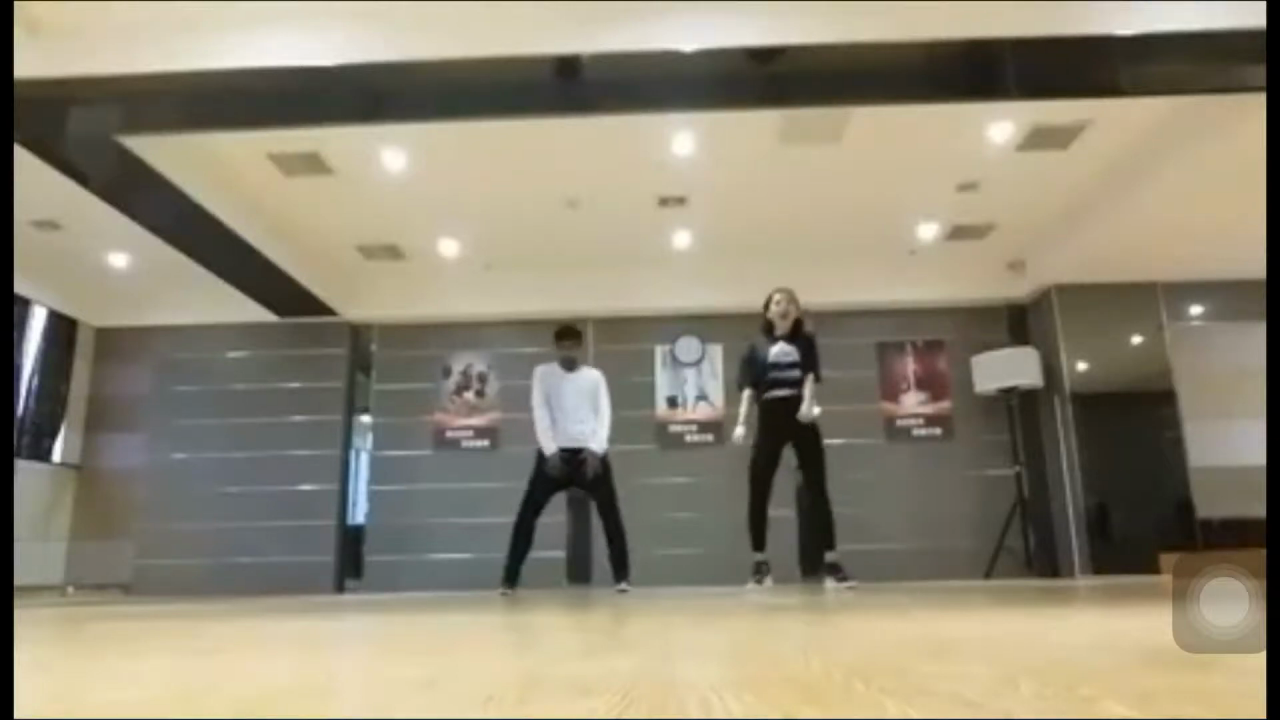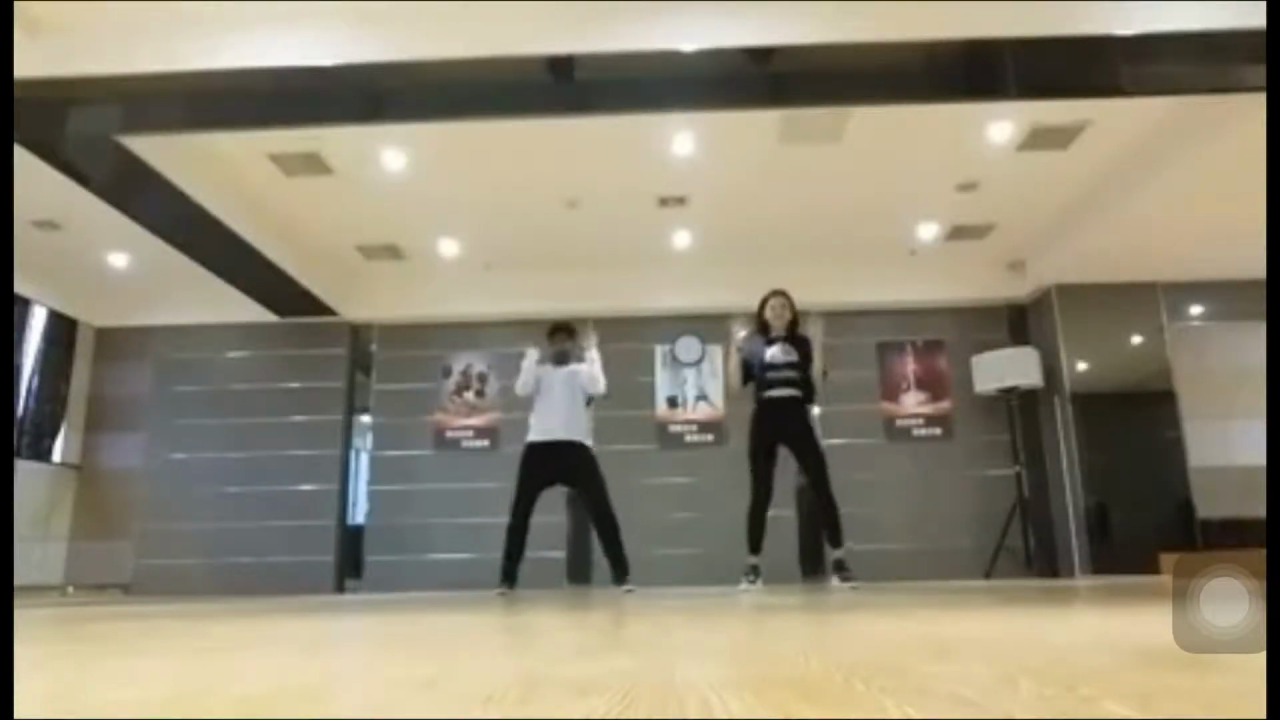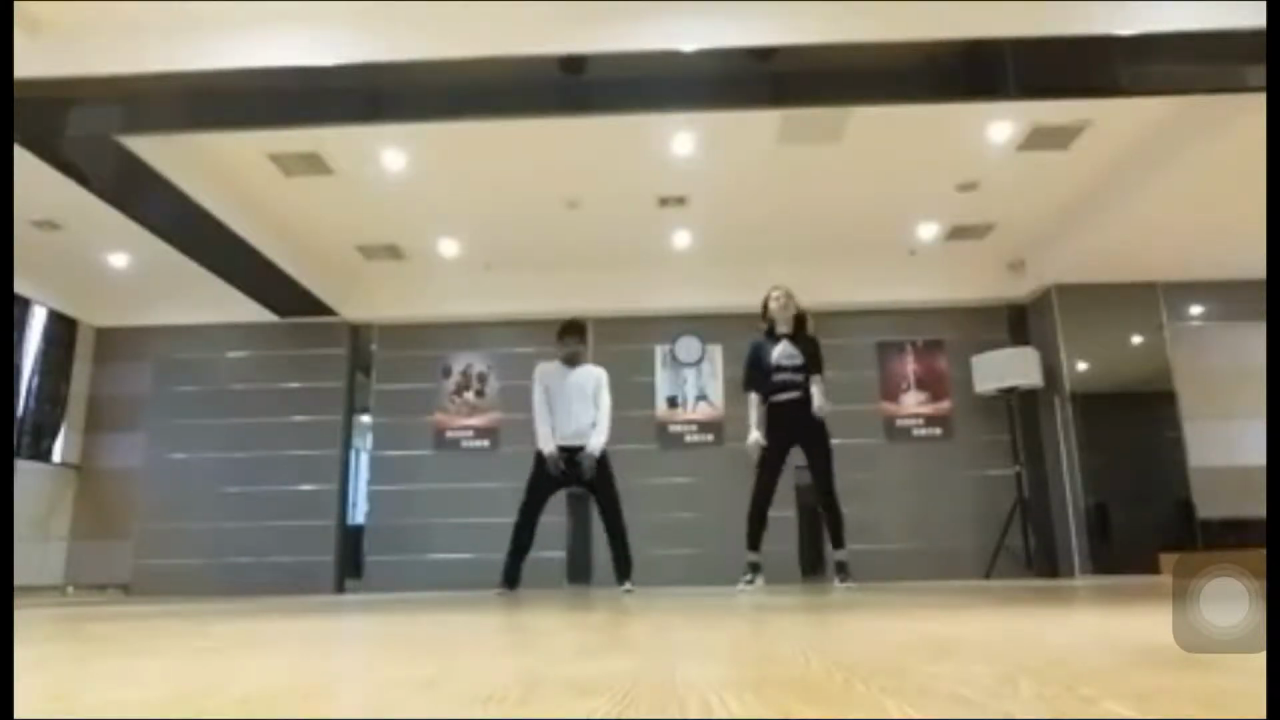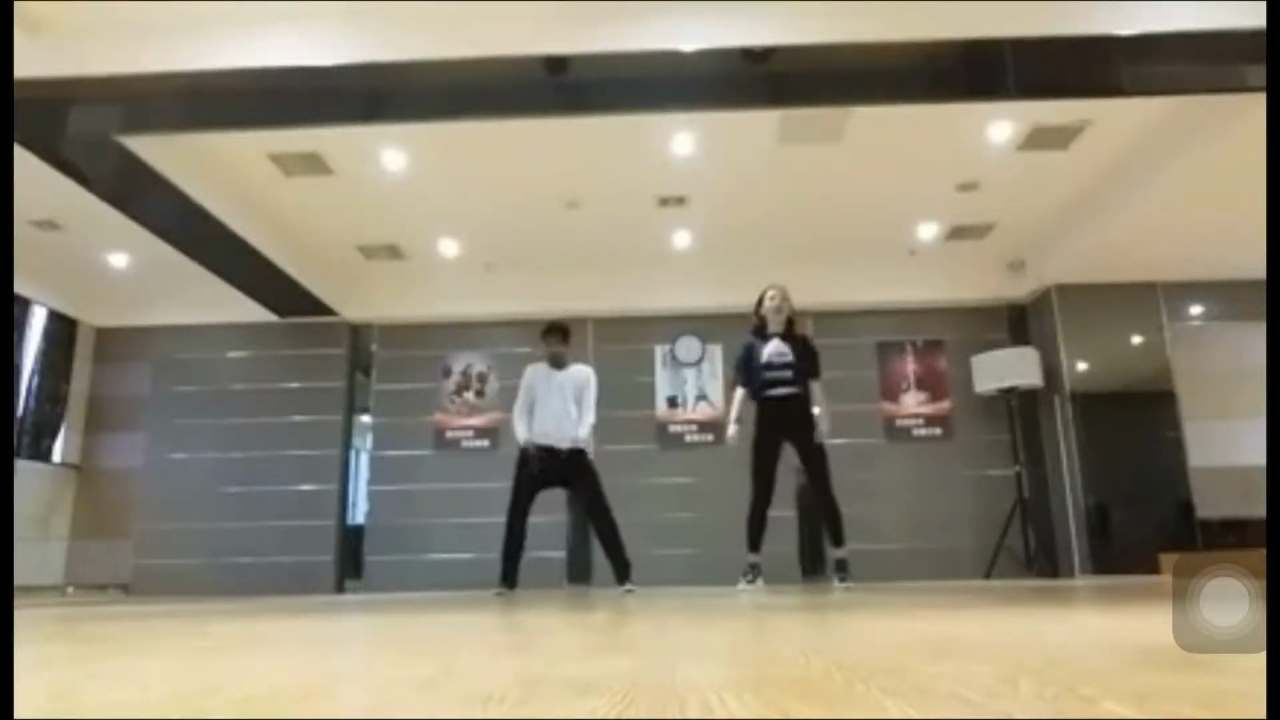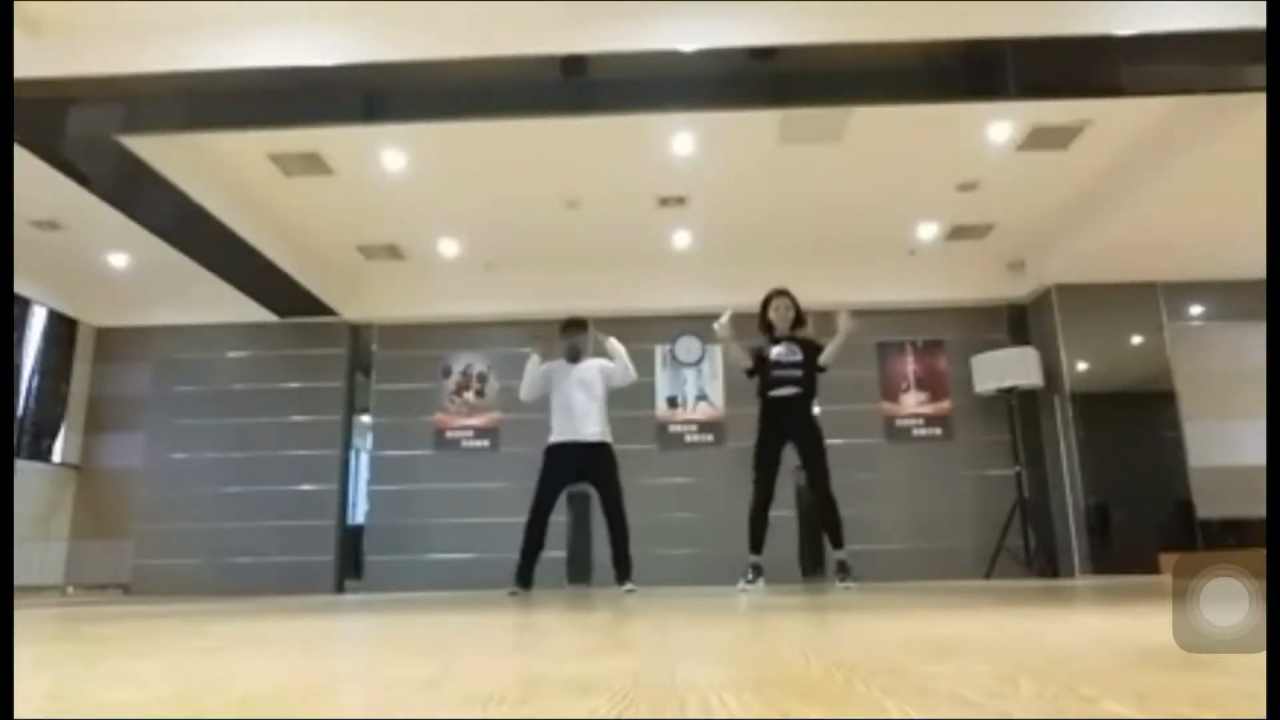
dt=1s
person 1, frame 1
left shoulder: (805, 341)
right shoulder: (758, 347)
left elbow: (811, 376)
right elbow: (748, 387)
left wrist: (808, 404)
right wrist: (741, 422)
left hip: (801, 421)
right hip: (770, 421)
left knee: (816, 489)
right knee: (758, 492)
left ankle: (830, 563)
right ankle: (760, 565)
person 1, frame 2
left shoulder: (801, 343)
right shoulder: (753, 346)
left elbow: (817, 380)
right elbow: (736, 384)
left hip: (797, 419)
right hip: (765, 421)
left knee: (820, 488)
right knee: (760, 494)
left ankle: (838, 561)
right ankle: (753, 566)
person 1, frame 3
left shoulder: (808, 342)
right shoulder: (760, 345)
left elbow: (815, 378)
right elbow: (754, 391)
left wrist: (819, 399)
right wrist: (754, 427)
left hip: (808, 420)
right hip: (777, 422)
left knee: (826, 492)
right knee: (761, 494)
left ankle: (840, 563)
right ankle: (753, 565)
person 1, frame 4
left shoulder: (801, 343)
right shoulder: (753, 346)
left elbow: (812, 380)
right elbow: (742, 385)
left wrist: (820, 414)
right wrist: (733, 420)
left hip: (800, 417)
right hip: (768, 420)
left knee: (821, 489)
right knee: (761, 494)
left ankle: (840, 561)
right ankle: (753, 565)
person 1, frame 5
left shoulder: (807, 345)
right shoulder: (763, 348)
left elbow: (824, 361)
right elbow: (746, 364)
left wrist: (842, 333)
right wrist: (727, 339)
left hip: (803, 420)
right hip: (772, 421)
left knee: (821, 490)
right knee: (762, 494)
left ankle: (841, 561)
right ankle: (754, 566)
person 2, frame 1
left shoulder: (595, 377)
right shoulder: (543, 374)
left elbow: (603, 416)
right elbow: (540, 413)
left wrist: (596, 450)
right wrist: (551, 451)
left hip: (590, 453)
right hip: (554, 453)
left knee: (610, 513)
right knee: (527, 513)
left ankle: (621, 575)
right ankle: (510, 578)
person 2, frame 2
left shoulder: (583, 370)
right shoulder: (539, 371)
left elbow: (597, 389)
right elbow: (522, 389)
left wrist: (592, 354)
right wrist: (532, 356)
left hip: (575, 448)
right hip: (539, 447)
left knee: (601, 510)
right knee: (520, 512)
left ankle: (622, 575)
right ankle: (508, 577)
person 2, frame 3
left shoulder: (597, 374)
right shoulder: (544, 371)
left elbow: (604, 414)
right elbow: (540, 412)
left wrist: (594, 449)
right wrist: (548, 449)
left hip: (590, 452)
right hip: (553, 452)
left knee: (611, 512)
right knee: (528, 512)
left ankle: (624, 575)
right ankle: (510, 578)
person 2, frame 4
left shoulder: (584, 373)
right shoulder: (532, 372)
left elbow: (587, 415)
right elbow: (520, 410)
left wrist: (579, 437)
right wrist: (523, 437)
left hip: (573, 452)
right hip: (537, 451)
left knee: (599, 511)
right knee: (516, 512)
left ankle: (623, 575)
right ankle: (508, 578)
person 2, frame 5
left shoulder: (601, 366)
right shoulder: (550, 370)
left elbow: (629, 377)
right elbow: (527, 395)
left wrist: (612, 346)
right wrist: (535, 361)
left hip: (597, 445)
right hip: (560, 447)
left knee: (615, 510)
right knee: (539, 510)
left ankle: (624, 575)
right ankle: (523, 578)
